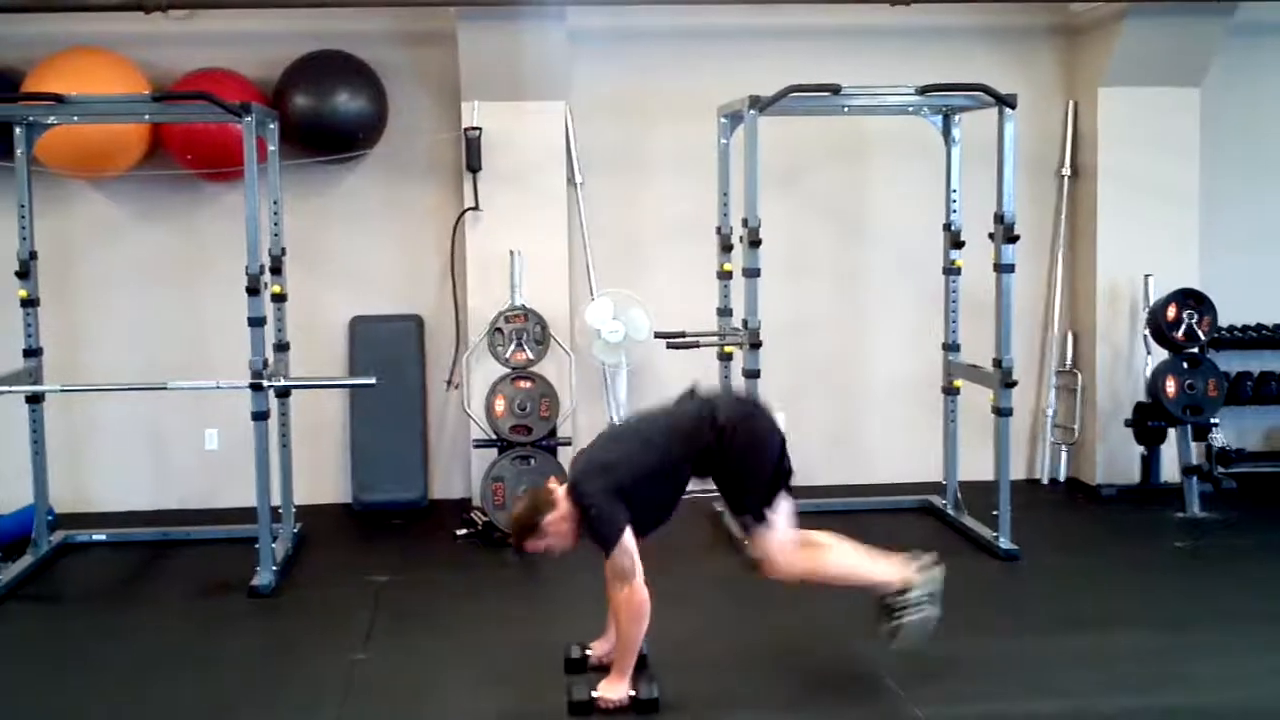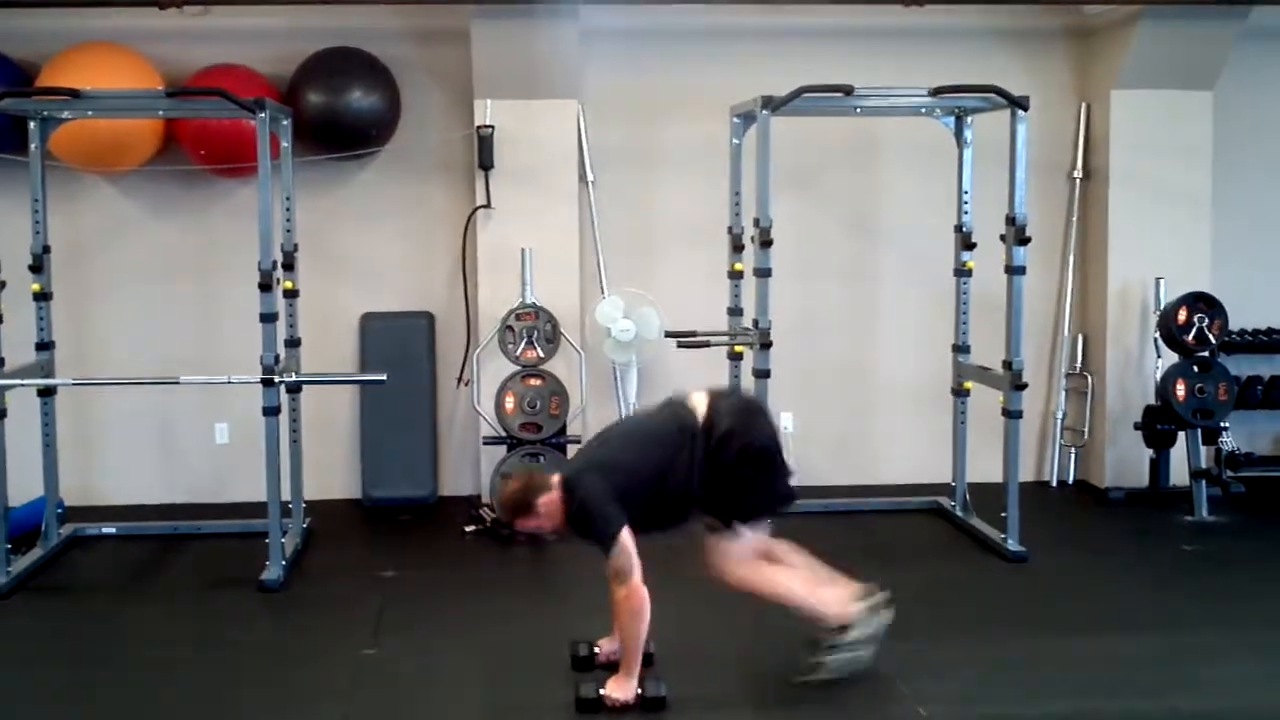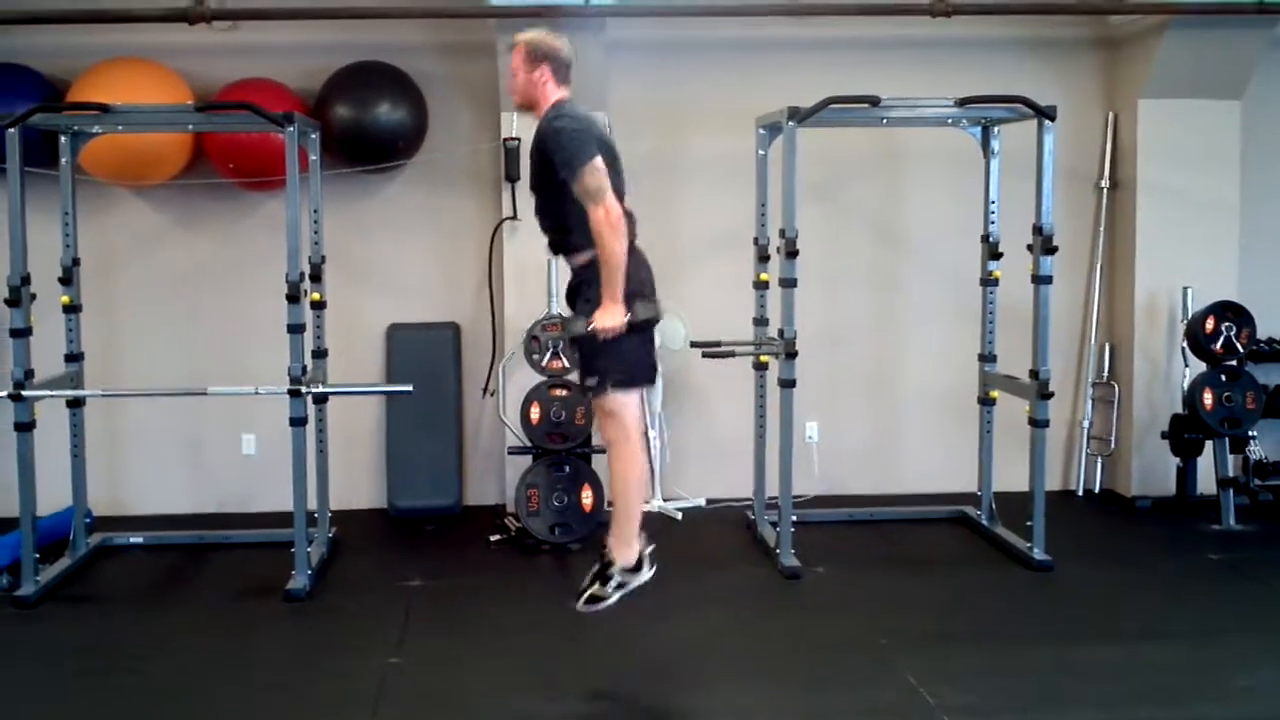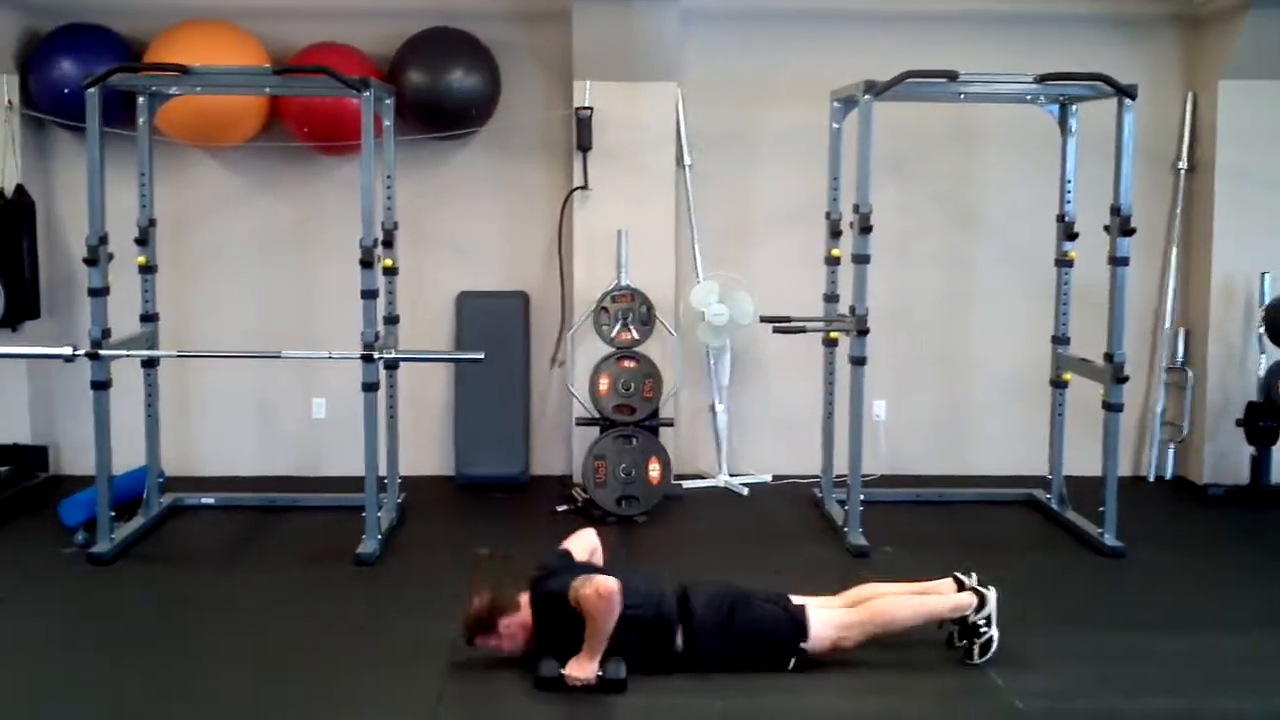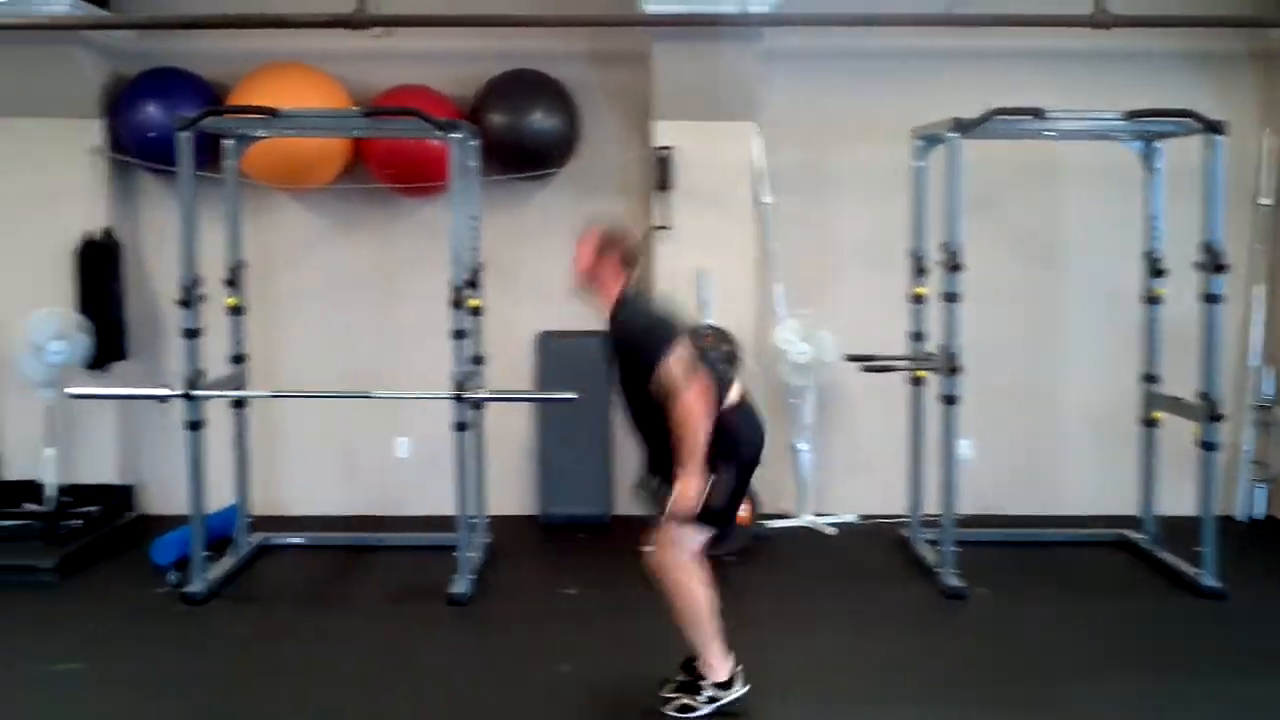
dt=1s
person 1, frame 1
left shoulder: (593, 504)
right shoulder: (585, 482)
left elbow: (632, 590)
right elbow: (622, 566)
left wrist: (620, 678)
right wrist: (612, 638)
left hip: (732, 434)
right hip: (727, 425)
left knee: (777, 558)
right knee: (779, 541)
left ankle: (906, 582)
right ankle: (902, 568)
person 1, frame 2
left shoulder: (588, 500)
right shoulder: (575, 480)
left elbow: (631, 588)
left wrist: (628, 676)
right wrist: (622, 637)
left hip: (733, 435)
right hip: (725, 419)
left knee: (729, 563)
right knee: (749, 546)
left ankle: (845, 617)
right ankle: (851, 599)
person 1, frame 3
left shoulder: (561, 127)
right shoulder: (569, 125)
left elbow: (606, 211)
left wrist: (612, 301)
left hip: (605, 284)
right hip: (605, 283)
left knee: (619, 420)
right knee: (619, 419)
left ankle: (626, 557)
right ankle: (630, 544)
person 1, frame 4
left shoulder: (550, 598)
right shoulder: (548, 579)
left elbow: (604, 591)
right elbow: (588, 536)
left wrist: (588, 657)
left hip: (706, 632)
right hip: (697, 607)
left knee: (844, 630)
right knee: (836, 606)
left ankle: (968, 604)
right ankle: (955, 588)
person 1, frame 5
left shoulder: (634, 322)
right shoulder: (630, 317)
left elbow: (693, 390)
left wrist: (689, 477)
right wrist: (681, 472)
left hip: (726, 434)
right hip: (721, 430)
left knee: (671, 552)
right knee: (674, 547)
left ankle: (719, 675)
right ankle: (712, 660)
